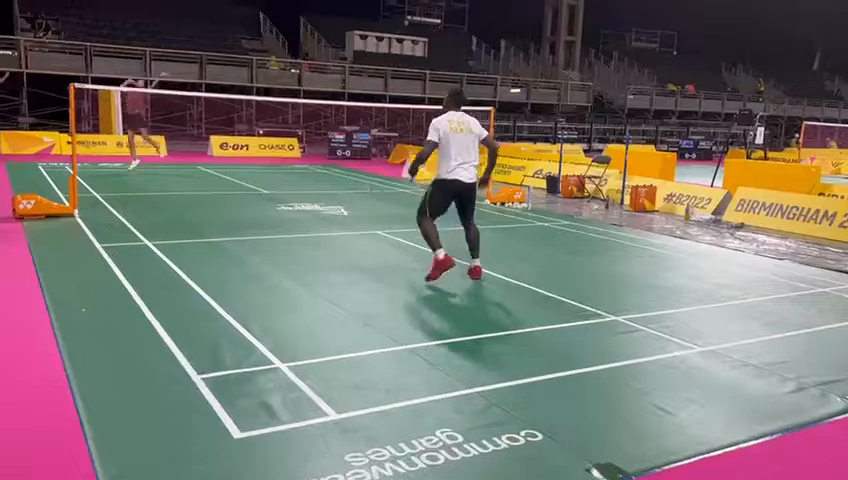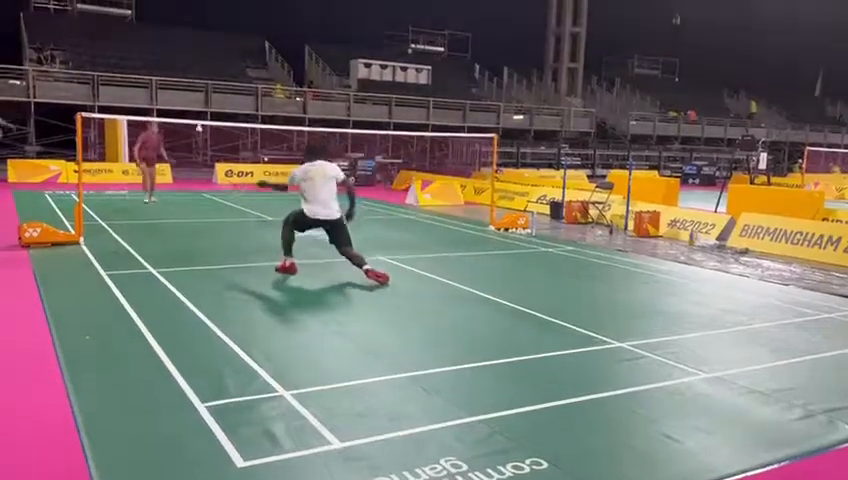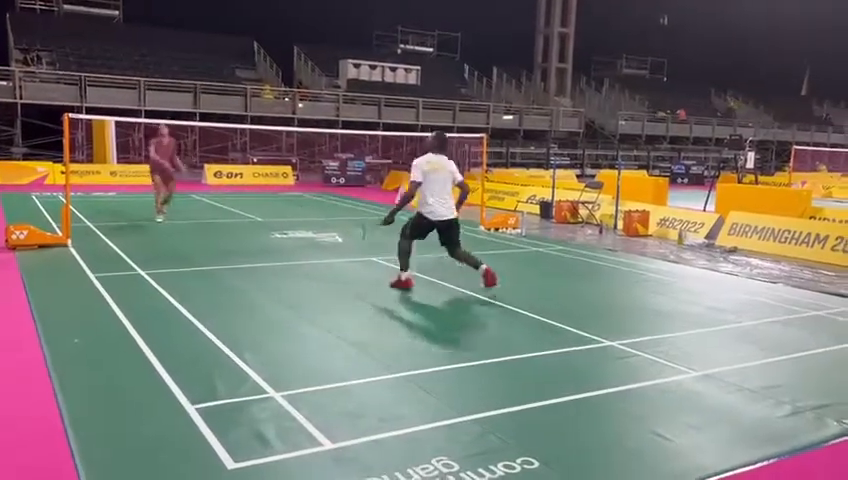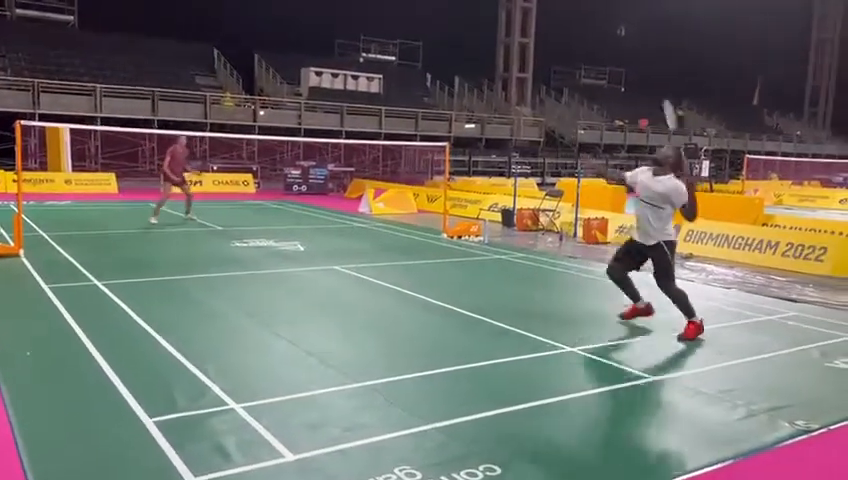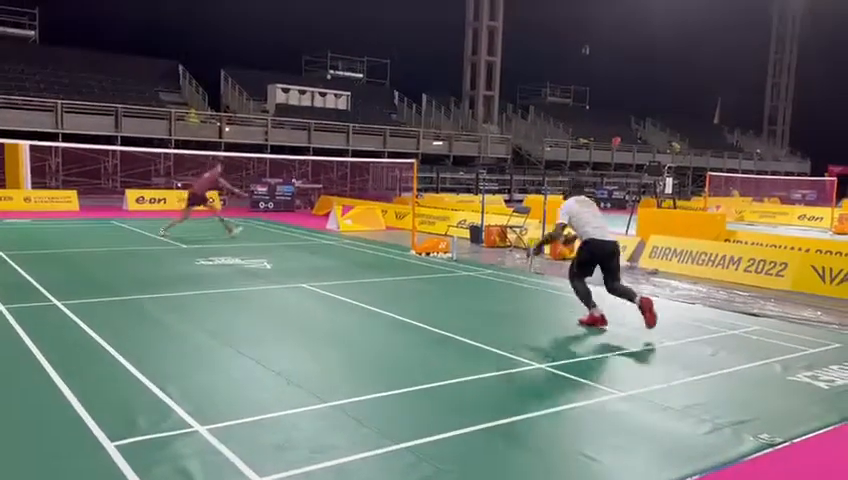
dt=1s
person 1, frame 1
left shoulder: (439, 122)
right shoulder: (473, 122)
left elbow: (426, 152)
right elbow: (494, 147)
left wrist: (413, 167)
right wrist: (487, 174)
left hip: (447, 179)
right hip: (470, 180)
left knee: (424, 218)
right knee: (468, 222)
left ankle: (441, 257)
right ankle: (476, 265)
person 1, frame 2
left shoulder: (298, 172)
right shoulder: (332, 168)
left elbow: (284, 187)
right elbow: (350, 186)
left wrist: (268, 184)
right wrist: (352, 208)
left hip: (310, 215)
right hip: (333, 216)
left knee: (288, 224)
right knee: (347, 250)
left ankle: (288, 263)
right ankle: (368, 269)
person 1, frame 3
left shoulder: (420, 162)
right shoulder: (450, 164)
left elbow: (411, 192)
right elbow: (465, 190)
left wrist: (393, 213)
right wrist: (456, 208)
left hip: (428, 213)
right hip: (449, 215)
left knee: (405, 237)
right knee: (455, 250)
left ankle: (404, 277)
right ankle: (484, 270)
person 1, frame 4
left shoulder: (674, 185)
right shoulder: (641, 173)
left elbow: (691, 215)
right elbow: (621, 178)
left wrist: (691, 191)
left hip: (661, 240)
right hip: (640, 238)
left knee: (666, 285)
right knee: (614, 270)
left ankle: (694, 322)
right ankle: (640, 305)
person 1, frame 5
left shoulder: (567, 206)
right shoulder: (590, 203)
left elbow: (557, 234)
left wrist: (539, 245)
right wrist: (573, 237)
left hip: (593, 243)
right hip: (611, 243)
left knee: (576, 277)
right knee: (613, 285)
left ankle: (595, 314)
right ankle: (641, 302)
